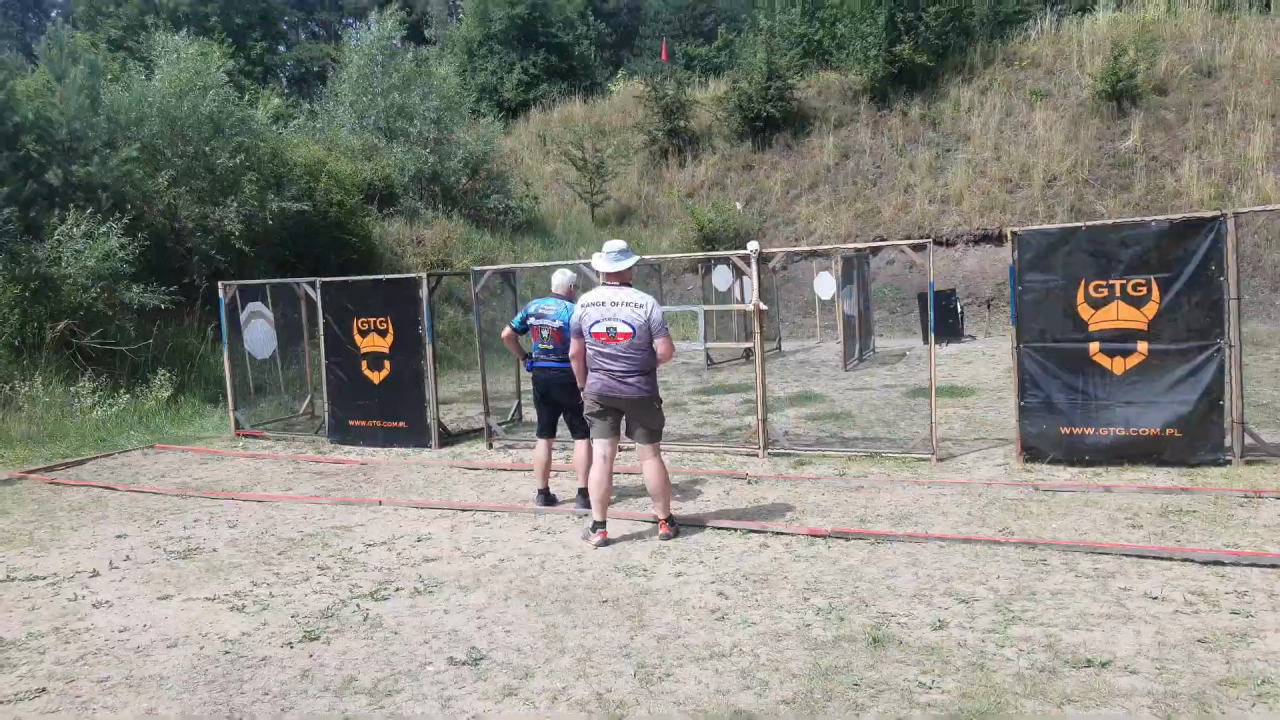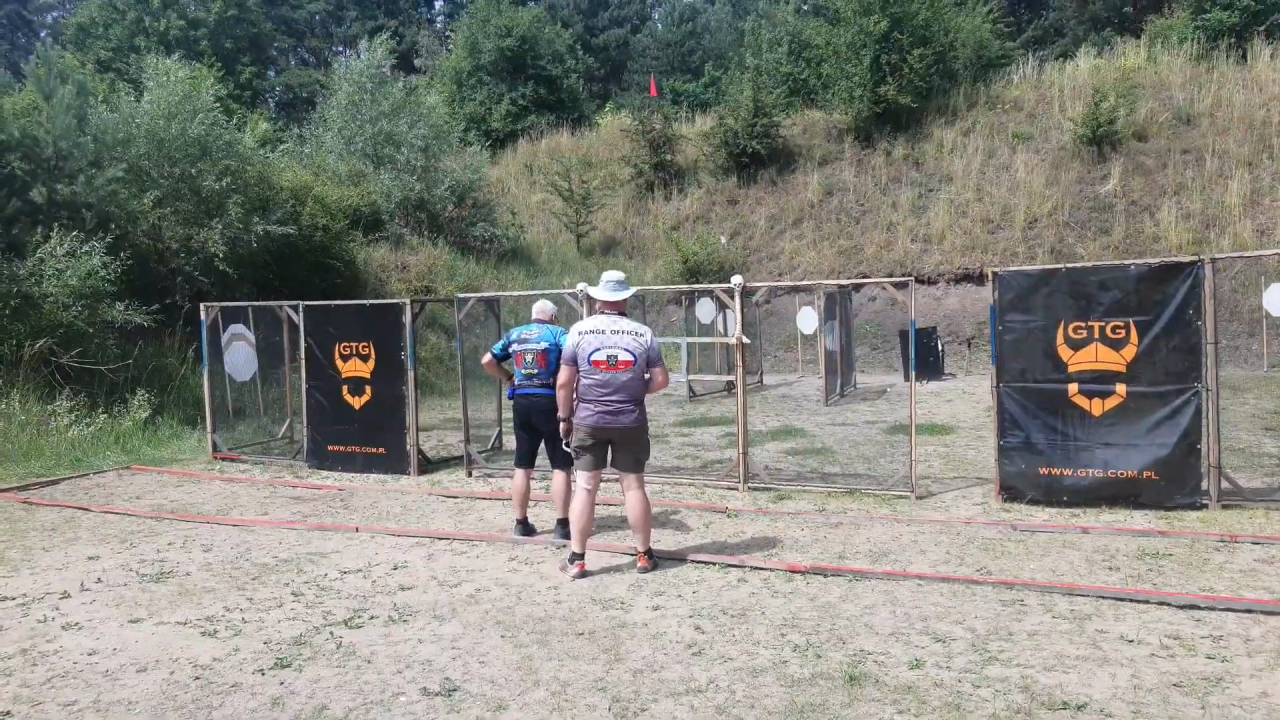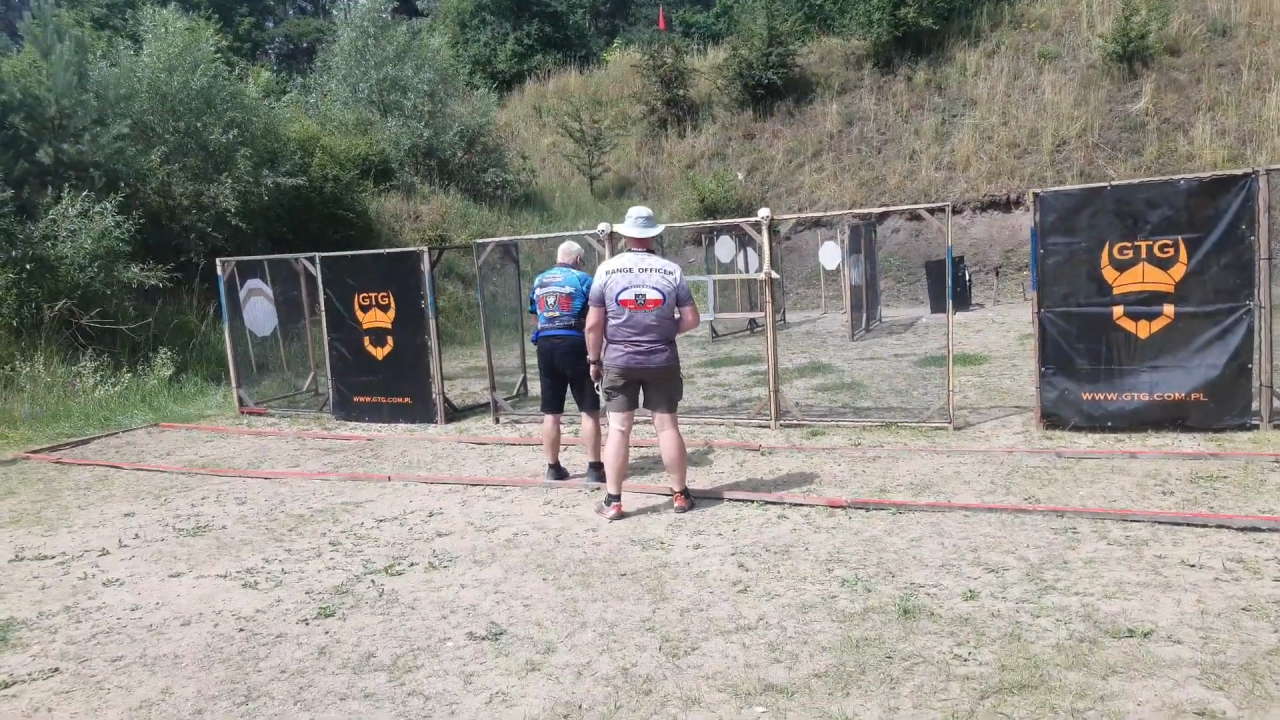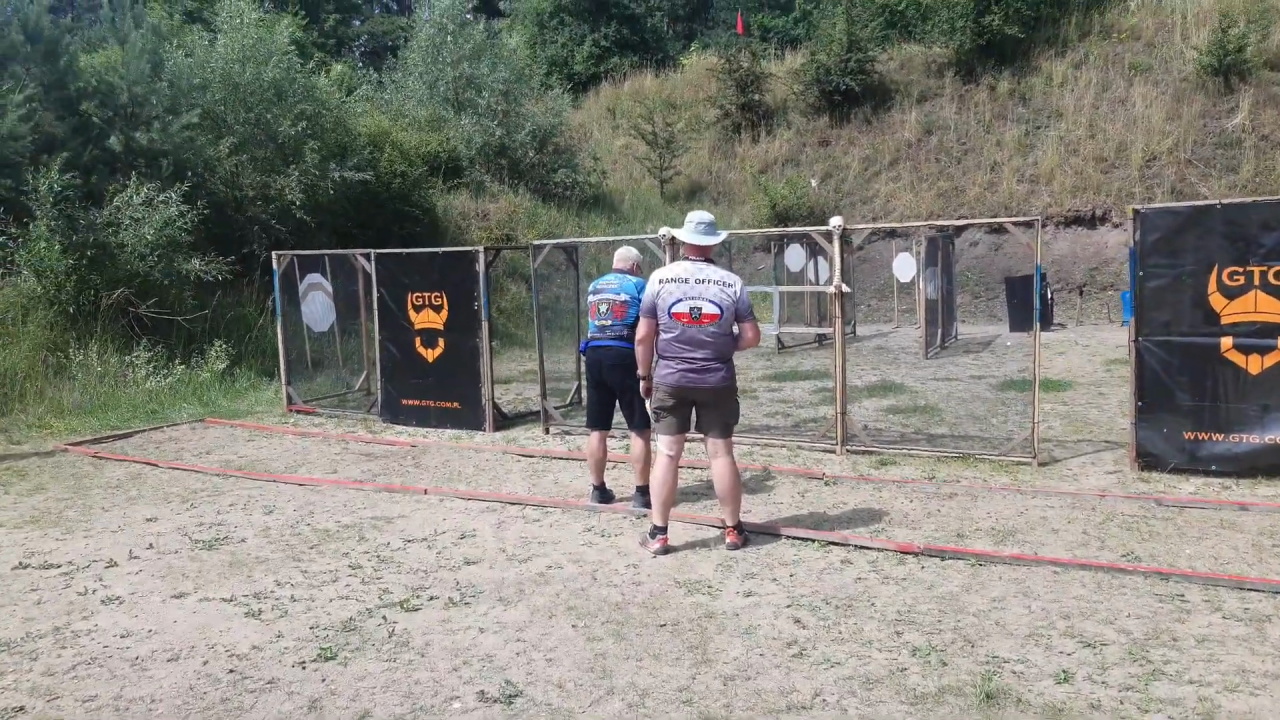
dt=1s
person 1, frame 1
left shoulder: (585, 303)
right shoulder: (645, 303)
left elbow: (575, 353)
right elbow: (665, 352)
left wrist: (584, 385)
right wrist: (647, 361)
left hip: (600, 391)
right hip: (640, 391)
left knee: (602, 457)
right knee: (650, 455)
left ankle: (598, 528)
right ankle: (665, 522)
person 1, frame 2
left shoulder: (579, 330)
right shoulder: (643, 333)
left elbow: (564, 382)
right elbow: (661, 380)
left wrist: (564, 417)
left hip: (588, 420)
right hip: (631, 421)
left knee: (585, 487)
right knee: (634, 486)
left ankle: (576, 559)
right ankle: (644, 555)
person 1, frame 3
left shoulder: (607, 270)
right shoulder: (671, 270)
left elbow: (593, 324)
right elbow: (691, 319)
left wrist: (594, 359)
left hip: (619, 360)
right hip: (661, 360)
left knee: (618, 429)
right knee: (667, 426)
left ankle: (612, 501)
right ankle: (680, 494)
person 1, frame 4
left shoulder: (660, 278)
right shoulder: (732, 282)
left elbow: (643, 336)
right elbow: (751, 337)
left wrist: (644, 375)
left hip: (670, 379)
right hip: (717, 380)
left knee: (667, 453)
right knee: (721, 453)
left ankle: (658, 534)
right ankle: (733, 530)
person 2, frame 1
left shoulder: (532, 307)
right shoulder: (572, 310)
left elbow: (507, 335)
left wrist: (525, 357)
left hip: (540, 376)
right hip: (567, 377)
left knee: (544, 437)
right knee: (582, 436)
left ankle: (542, 494)
right ankle: (583, 494)
person 2, frame 2
left shoulder: (514, 334)
right shoulder: (556, 332)
left elbow: (487, 361)
left hip: (522, 403)
right hip: (550, 403)
left knee: (522, 467)
right knee: (561, 467)
left ankle: (521, 523)
right ankle: (562, 526)
person 2, frame 3
left shoulder: (539, 281)
right shoulder: (582, 278)
left hip: (545, 346)
right hip: (573, 345)
left knee: (551, 412)
right knee: (589, 410)
left ankle: (553, 468)
right ankle: (594, 468)
person 2, frame 4
left shoulder: (594, 286)
right shoulder: (638, 285)
left hip: (594, 356)
right hip: (624, 357)
left knee: (597, 429)
right knee: (640, 429)
left ankle: (598, 489)
right ankle: (642, 493)
